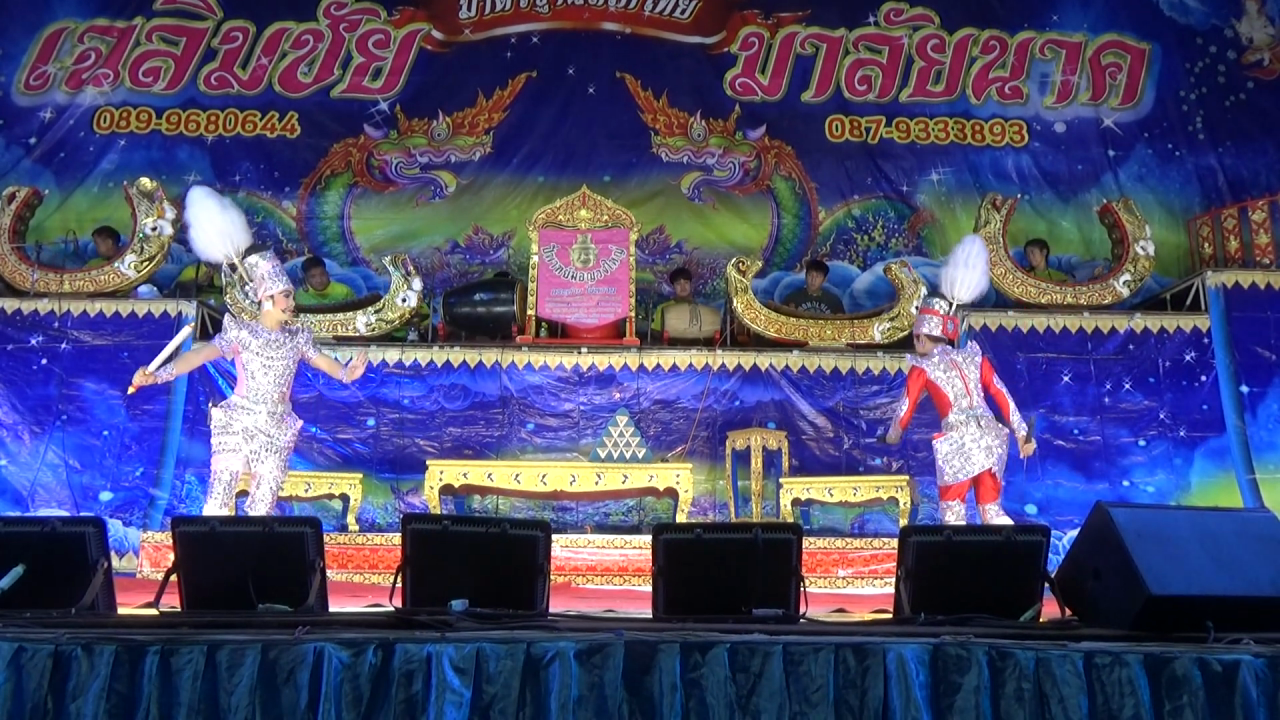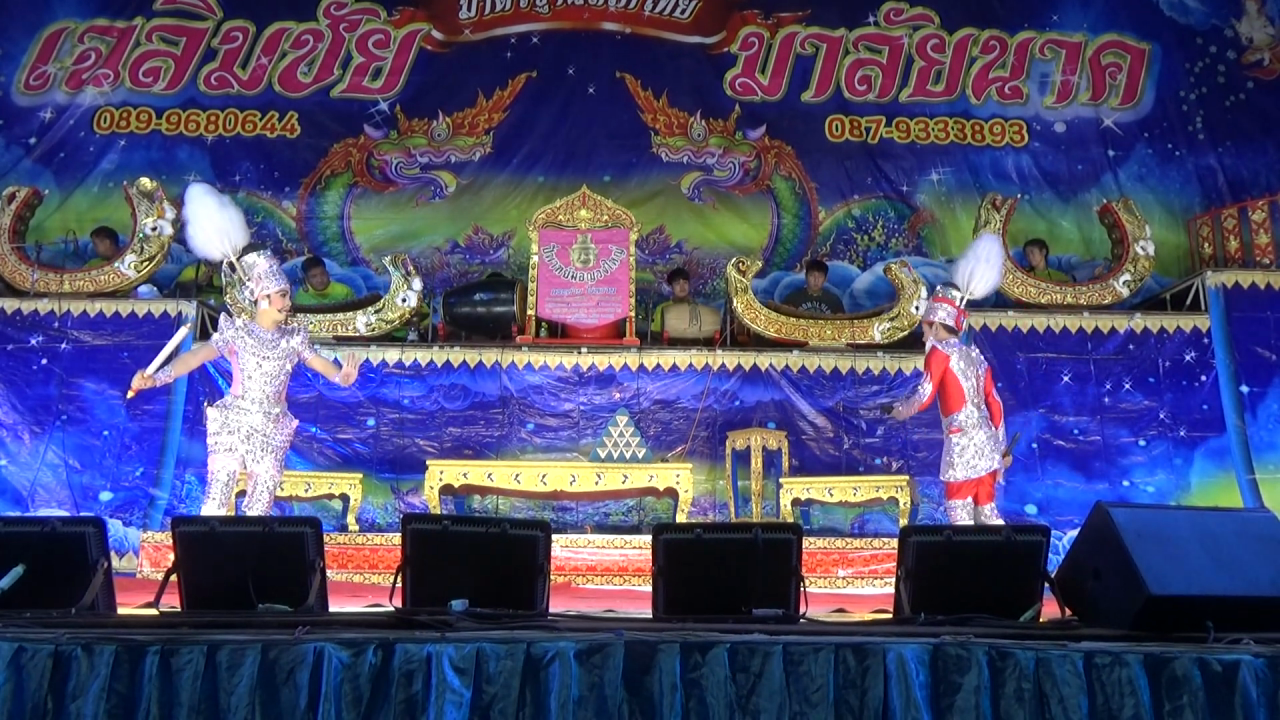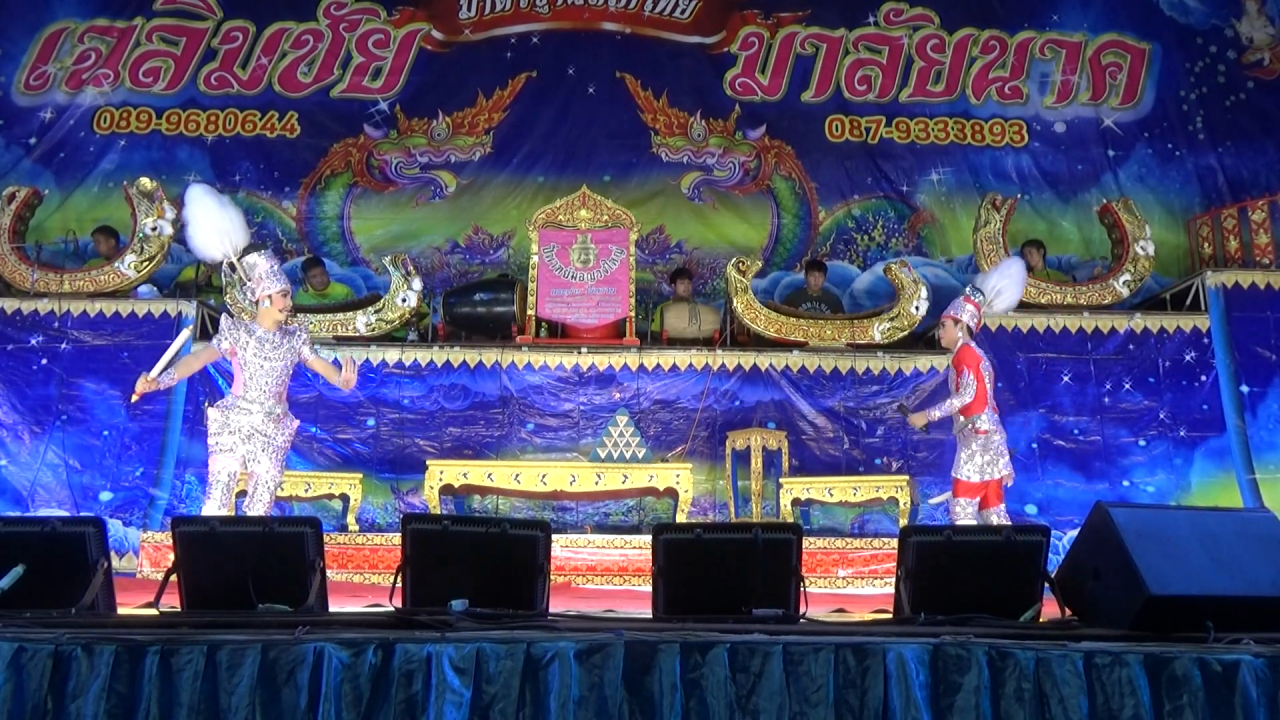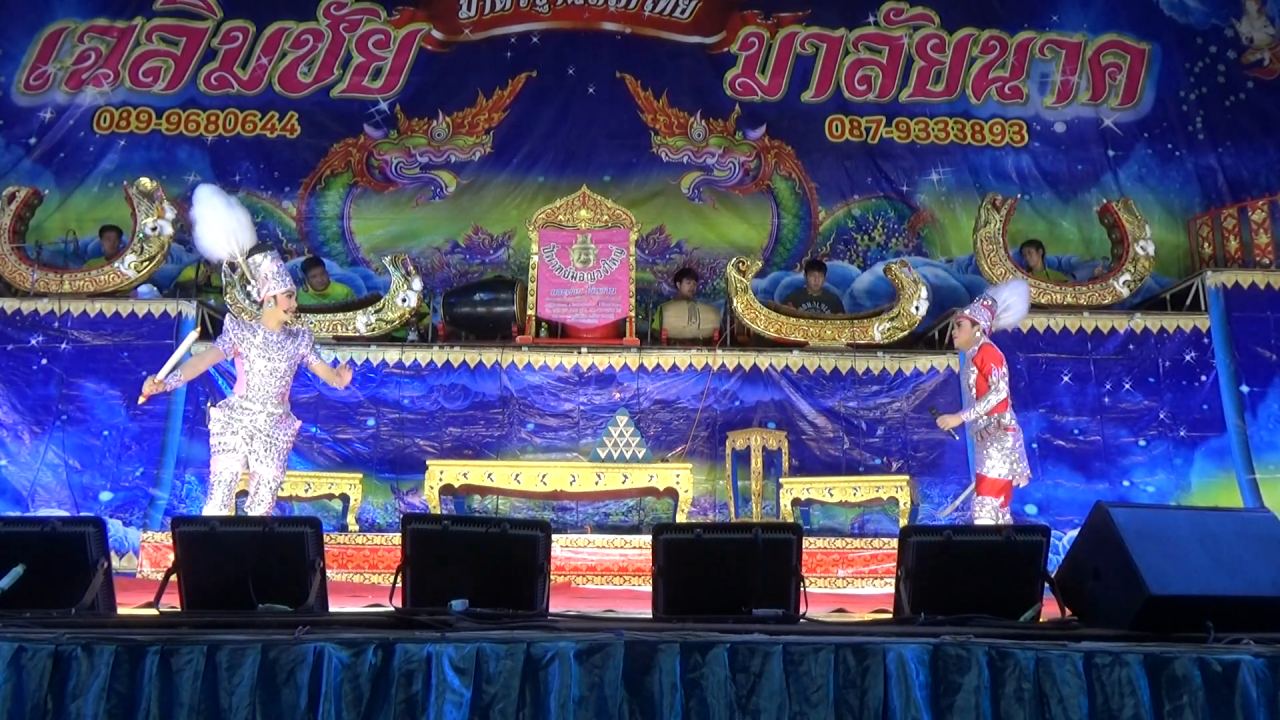
dt=0.4s
person 1, frame 1
left shoulder: (297, 338)
right shoulder: (240, 332)
left elbow: (324, 362)
right elbow: (201, 354)
left wrist: (347, 373)
right wrist: (158, 375)
left hip: (276, 432)
right hip: (238, 424)
left knee: (263, 503)
right knee: (219, 497)
person 1, frame 2
left shoulder: (294, 338)
right shoulder: (236, 333)
left elbow: (320, 363)
right elbow: (198, 355)
left wrist: (342, 377)
right wrist: (157, 378)
left hip: (272, 430)
right hip: (233, 422)
left knee: (261, 496)
right knee: (217, 489)
person 1, frame 3
left shoulder: (294, 337)
right shoulder: (238, 331)
left elbow: (320, 364)
right elbow: (200, 357)
left wrist: (342, 380)
right wrist: (159, 381)
left hip: (273, 430)
right hip: (234, 422)
left knee: (262, 501)
right knee: (219, 495)
person 1, frame 4
left shoulder: (299, 339)
right shoulder: (241, 331)
left elbow: (325, 370)
right elbow: (205, 357)
left wrist: (339, 378)
right wrist: (166, 381)
left hip: (275, 429)
right hip: (236, 422)
left knee: (263, 501)
right knee: (220, 495)
person 2, frame 1
left shoulder: (922, 366)
right shoulder: (973, 354)
left elbow: (905, 411)
right elbow: (1000, 393)
left wrist: (893, 434)
right wrist: (1021, 432)
left hip: (957, 442)
right hip: (988, 439)
left knee: (953, 515)
right knee: (991, 510)
person 2, frame 2
left shoulder: (939, 352)
right shoulder: (975, 354)
left elbow: (925, 396)
right elbow: (994, 401)
left wrist: (901, 410)
right wrist: (1000, 444)
left hip: (962, 439)
right hip: (984, 439)
left knee: (959, 512)
right knee: (986, 510)
person 2, frame 3
left shoulder: (965, 351)
right shoulder: (973, 355)
left elbow: (967, 394)
left wrist: (927, 415)
left hip: (979, 440)
right hip: (986, 442)
left knee: (963, 511)
right knee: (993, 514)
person 2, frame 4
left shoulder: (986, 351)
right shoulder: (972, 360)
left elbow: (1000, 392)
left wrist: (961, 417)
left hip: (1000, 440)
right hip: (988, 444)
left knee: (984, 510)
right knee: (998, 515)
